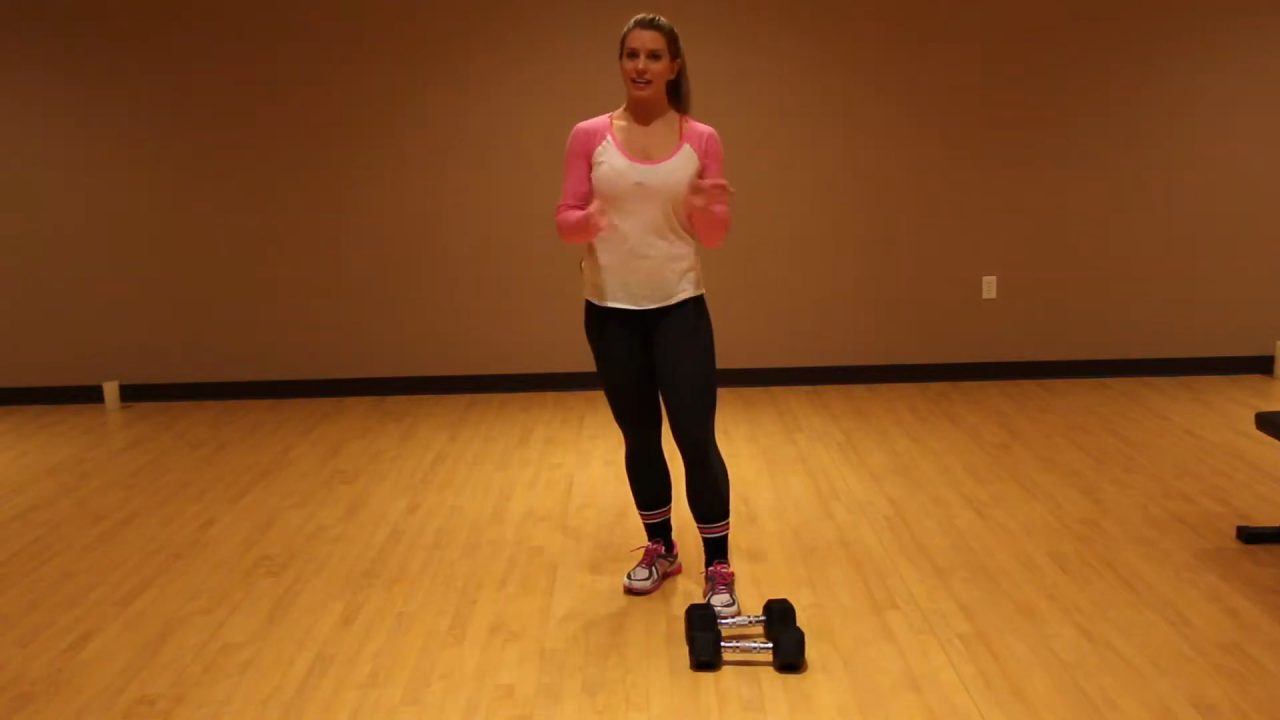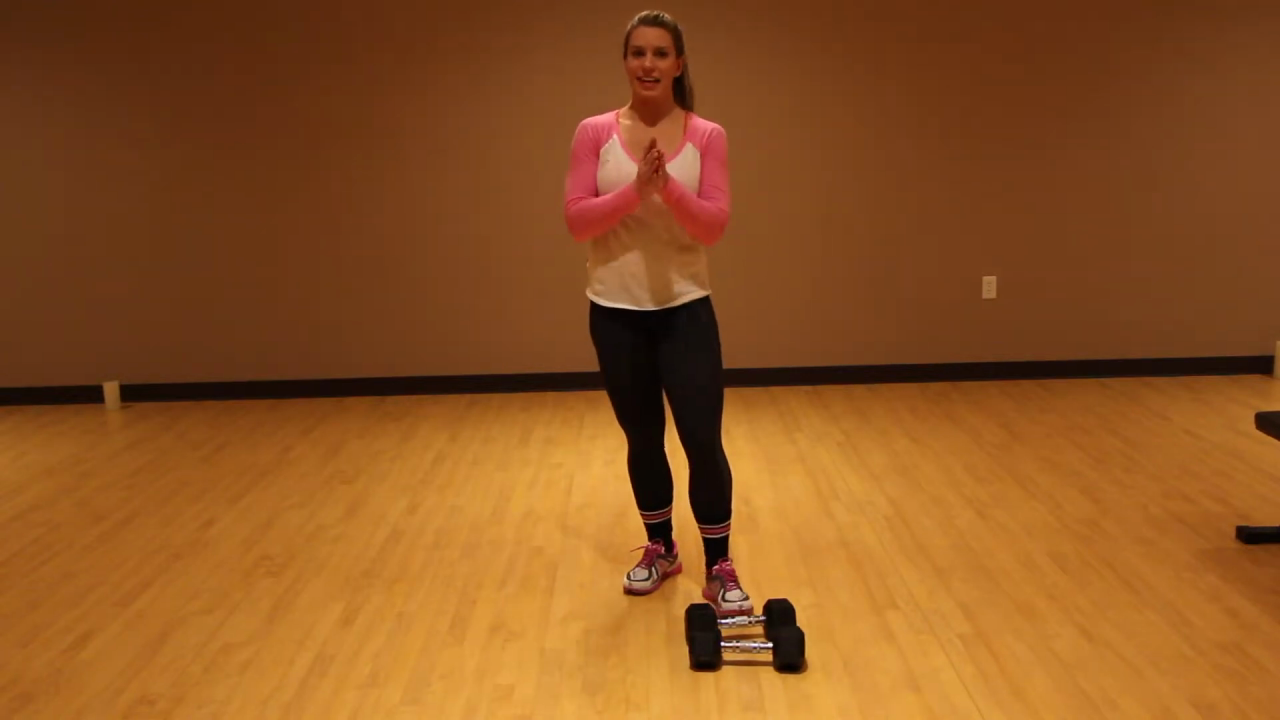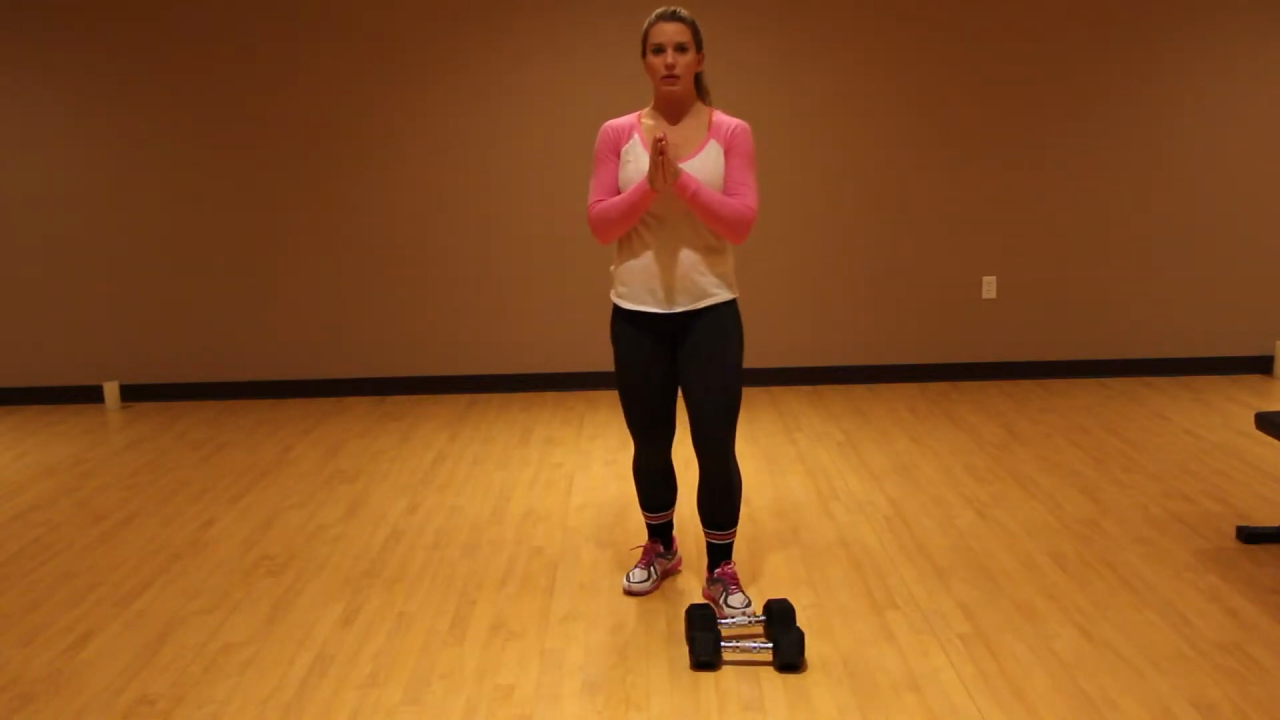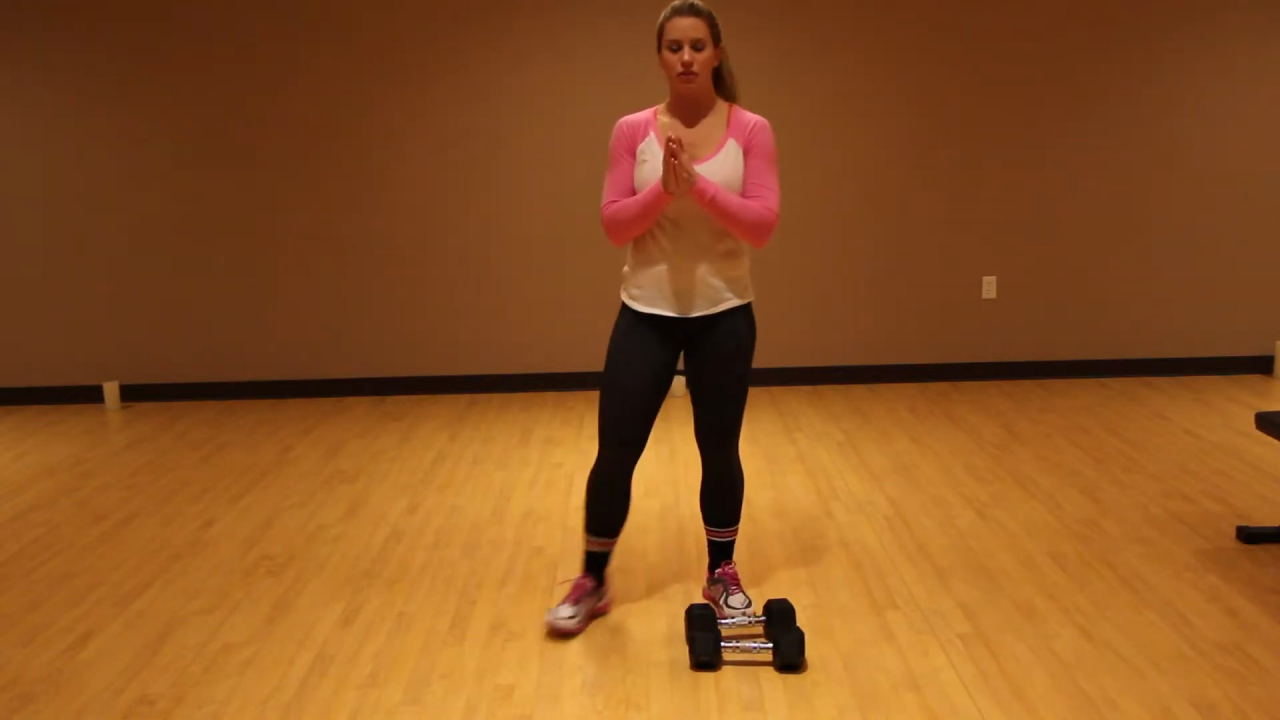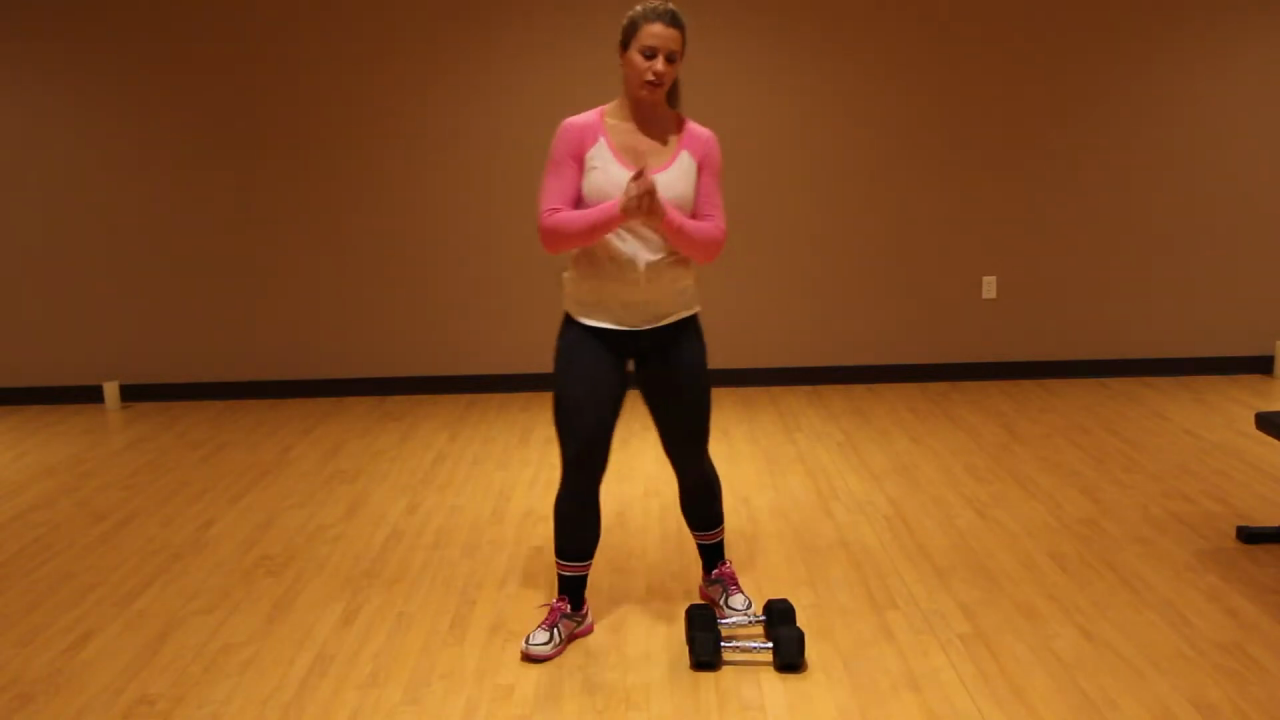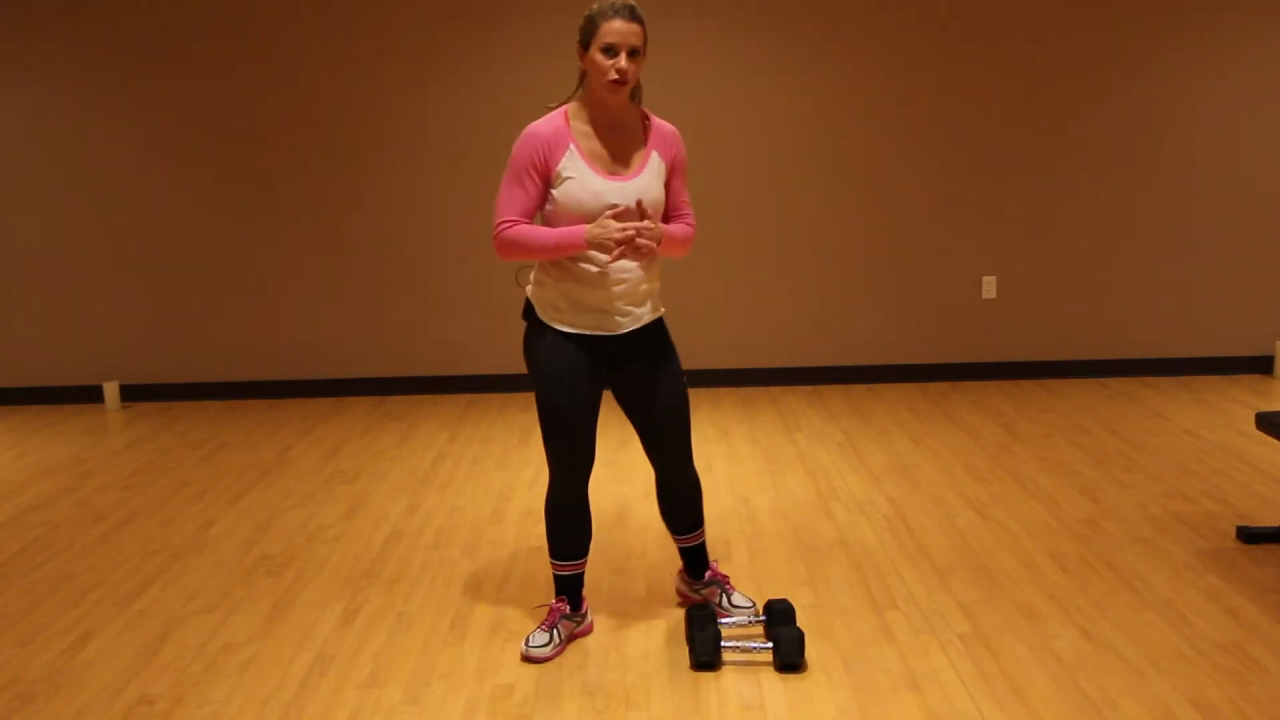
dt=0.4s
person 1, frame 1
left shoulder: (702, 139)
right shoulder: (589, 136)
left elbow: (711, 236)
right elbow: (568, 216)
left wrist: (707, 211)
right wrist: (584, 221)
left hip: (679, 307)
right hip: (612, 310)
left knee: (697, 438)
right knee: (639, 438)
left ankle: (718, 567)
right ankle: (660, 548)
person 1, frame 2
left shoulder: (707, 136)
right shoulder: (593, 132)
left elbow: (714, 226)
right elbow: (577, 220)
left wrist: (666, 186)
right wrist: (636, 187)
left hip: (685, 307)
right hip: (616, 310)
left knee: (703, 440)
right knee: (642, 438)
left ankle: (720, 568)
right ankle: (660, 550)
person 1, frame 3
left shoulder: (732, 133)
right shoulder: (617, 134)
left elbow: (742, 223)
right elbow: (600, 224)
left wrist: (682, 180)
right wrist: (649, 185)
left hip: (710, 311)
right hip: (637, 313)
left knee: (716, 447)
right knee: (650, 444)
left ankle: (721, 571)
right ankle: (660, 547)
person 1, frame 4
left shoulder: (751, 130)
right shoulder: (632, 131)
left elbow: (763, 225)
right elbow: (614, 225)
left wrist: (697, 184)
right wrist: (663, 186)
left hip: (723, 314)
right hip: (645, 313)
left knee: (719, 451)
right knee: (615, 453)
left ankle: (721, 573)
right ankle: (591, 582)
person 1, frame 5
left shoulder: (700, 143)
right shoulder: (578, 132)
left elbow: (713, 242)
right elbow: (551, 230)
left wrist: (662, 215)
right wrist: (619, 208)
left hip: (672, 327)
right hip: (591, 327)
left knee: (691, 459)
right knee: (580, 469)
left ankle: (716, 575)
right ankle: (570, 607)
person 1, frame 6
left shoulder: (664, 139)
right shoulder: (543, 138)
left elbow: (685, 229)
right elbow: (506, 235)
left wrist: (654, 235)
right wrist: (586, 235)
left hip: (641, 327)
right hip: (561, 332)
left knee: (675, 459)
right knee: (569, 473)
left ankle: (699, 574)
right ankle: (569, 607)
